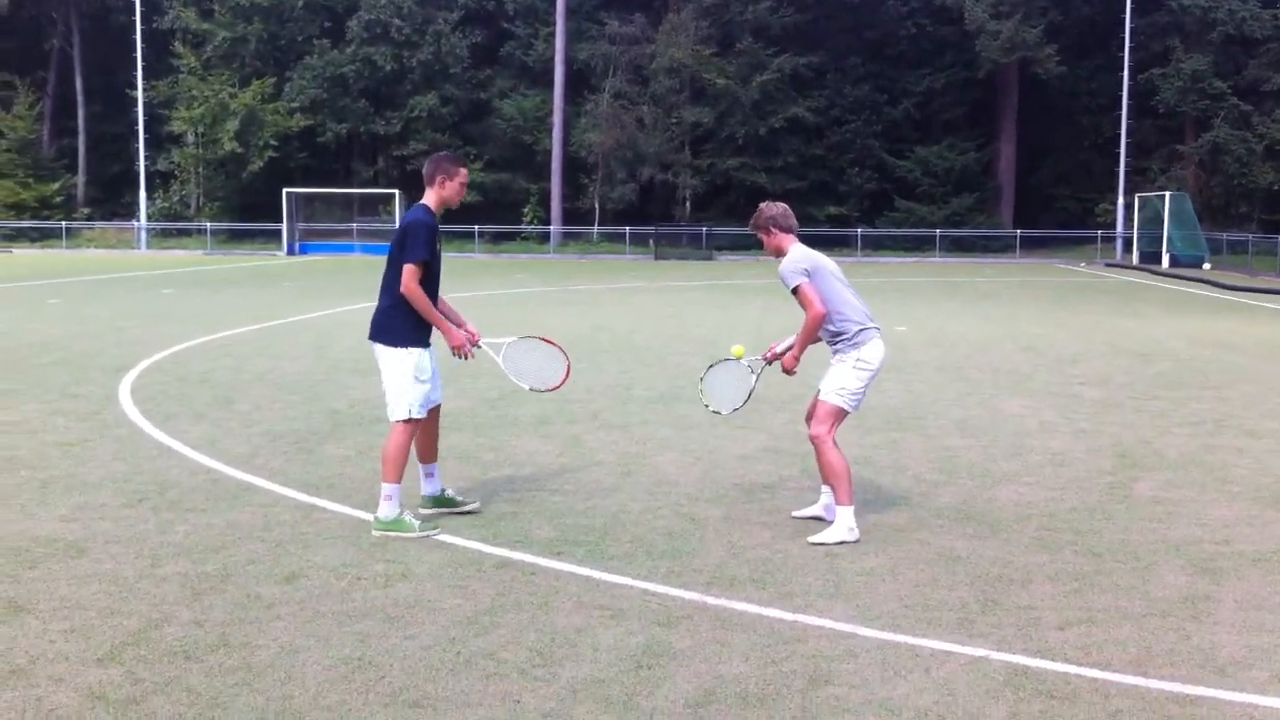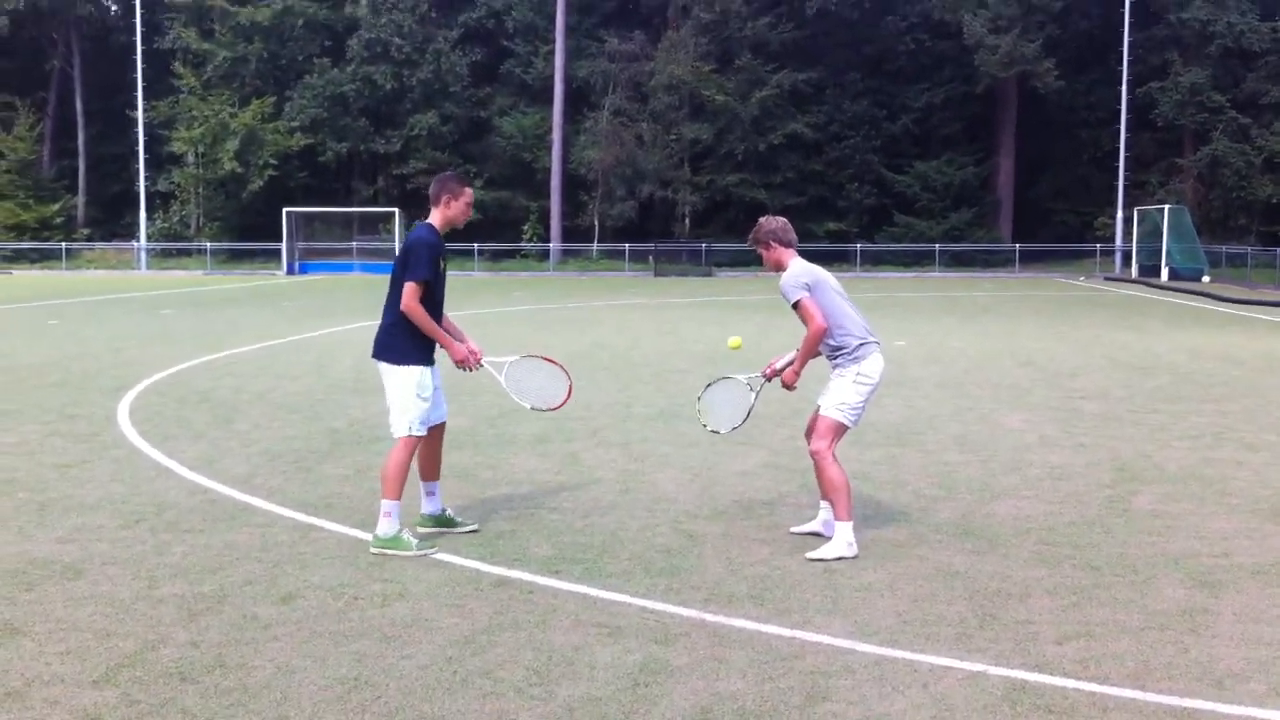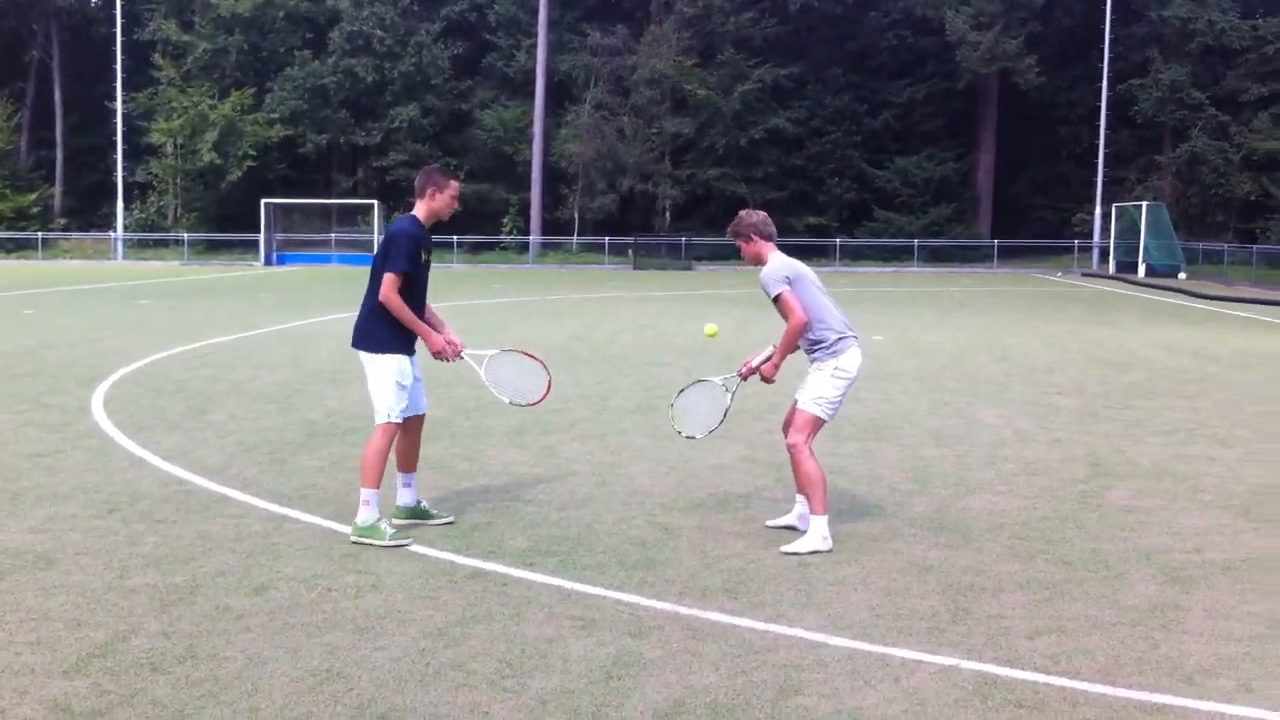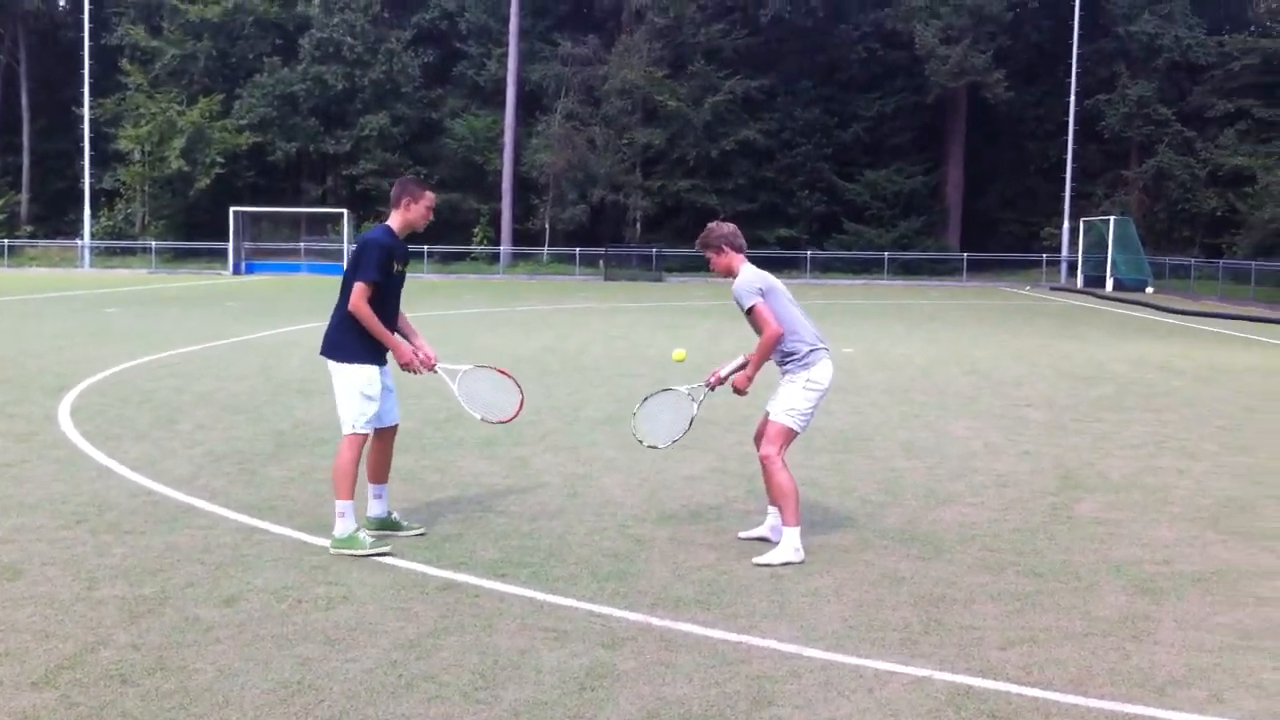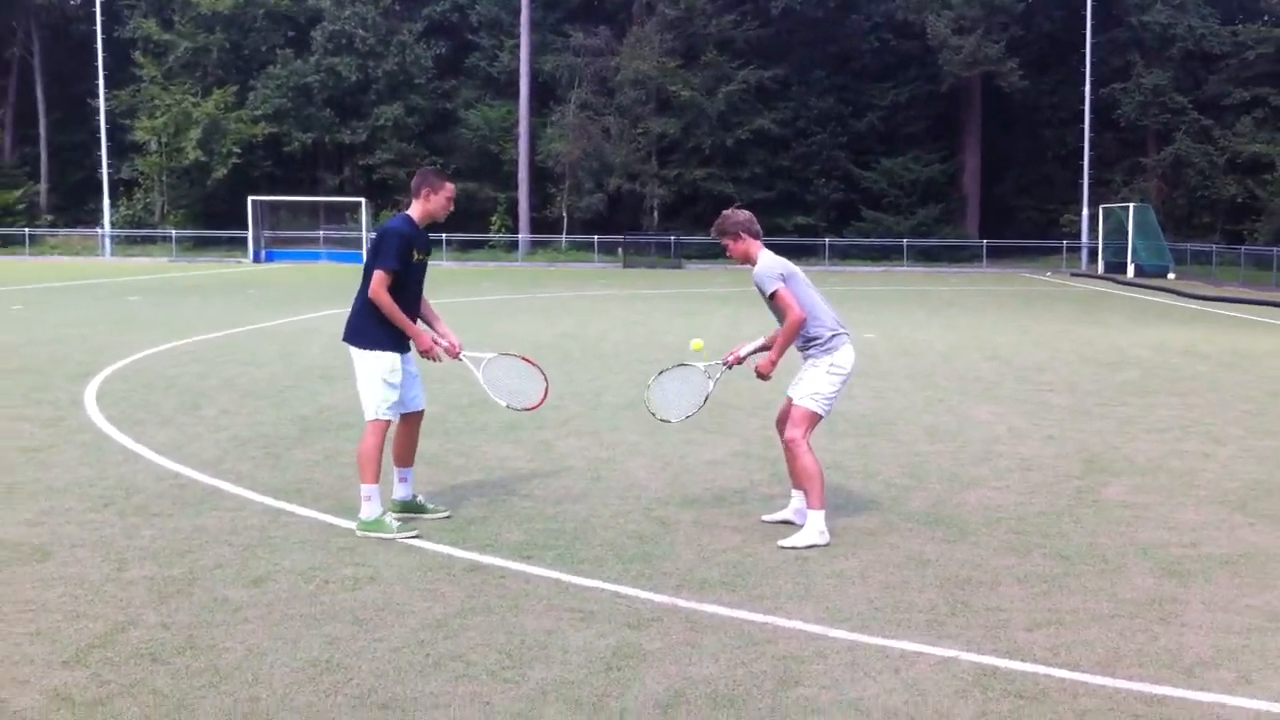
dt=0.1s
person 1, frame 1
left shoulder: (425, 222)
right shoulder: (420, 222)
right elbow: (409, 287)
left wrist: (461, 322)
right wrist: (448, 331)
left hip: (413, 337)
right hip: (400, 337)
left knee: (429, 412)
right knee: (406, 420)
left ankle: (432, 493)
right ankle: (388, 512)
person 1, frame 2
left shoulder: (434, 242)
right shoulder: (423, 241)
right elbow: (409, 304)
left wrist: (464, 341)
right wrist: (451, 345)
left hip: (419, 354)
right hip: (402, 354)
left knee: (434, 427)
right knee: (409, 436)
left ankle: (432, 511)
right ankle: (387, 530)
person 1, frame 3
left shoulder: (420, 235)
right shoulder: (405, 233)
right elbow: (388, 294)
left wrist: (445, 332)
right wrist: (429, 336)
left hip: (399, 344)
right hip: (382, 343)
left knee: (414, 419)
right knee: (389, 424)
left ankle: (407, 503)
right ankle: (367, 519)
person 1, frame 4
left shoulder: (399, 248)
right shoulder: (377, 243)
right elbow: (357, 303)
left wrist: (420, 345)
right wrist: (398, 347)
left hip: (373, 355)
right hip: (351, 353)
left knee: (386, 429)
right knee: (356, 435)
left ankle: (378, 514)
right ankle: (344, 530)
person 1, frame 5
left shoulder: (421, 238)
right shoulder: (396, 232)
right elbow: (377, 292)
left wrist: (444, 333)
right wrist: (417, 334)
left hip: (396, 342)
right hip: (374, 341)
left knee: (413, 412)
right knee: (379, 421)
left ankle: (403, 496)
right ankle: (370, 513)
person 2, frame 1
left shoulder: (790, 264)
right shoulder: (812, 258)
left elbow: (818, 312)
left wrist: (795, 354)
right wrist: (788, 346)
left hip: (856, 351)
right hip: (861, 346)
left knee: (820, 432)
right knee: (815, 420)
left ankle: (845, 523)
right ankle: (829, 502)
person 2, frame 2
left shoulder: (791, 278)
right shoulder: (810, 271)
left elbow: (819, 326)
left wrist: (795, 369)
right wrist: (786, 361)
left hip: (856, 366)
right hip: (856, 362)
left knee: (821, 448)
right knee: (814, 435)
left ankle: (845, 539)
right ankle: (828, 517)
person 2, frame 3
left shoulder: (771, 272)
right shoulder: (789, 266)
left elbow: (799, 320)
left wrist: (775, 363)
right wrist: (764, 358)
left hip: (834, 359)
right hip: (834, 356)
left knee: (798, 442)
right knee: (791, 429)
left ankle: (819, 532)
right ankle: (803, 511)
person 2, frame 4
left shoulder: (744, 283)
right shoulder: (756, 278)
left elbow: (774, 331)
left wrist: (748, 374)
left hip: (806, 371)
right hip: (803, 369)
left knee: (771, 453)
right knee: (763, 441)
left ankle: (791, 544)
right ankle: (775, 523)
person 2, frame 5
left shoulder: (764, 269)
right shoulder: (774, 264)
left elbow: (797, 316)
left wrist: (772, 359)
right wrist: (747, 350)
left hip: (828, 356)
right hip: (824, 354)
left knee: (796, 437)
right knee: (785, 425)
left ankle: (816, 526)
right ankle: (799, 506)
